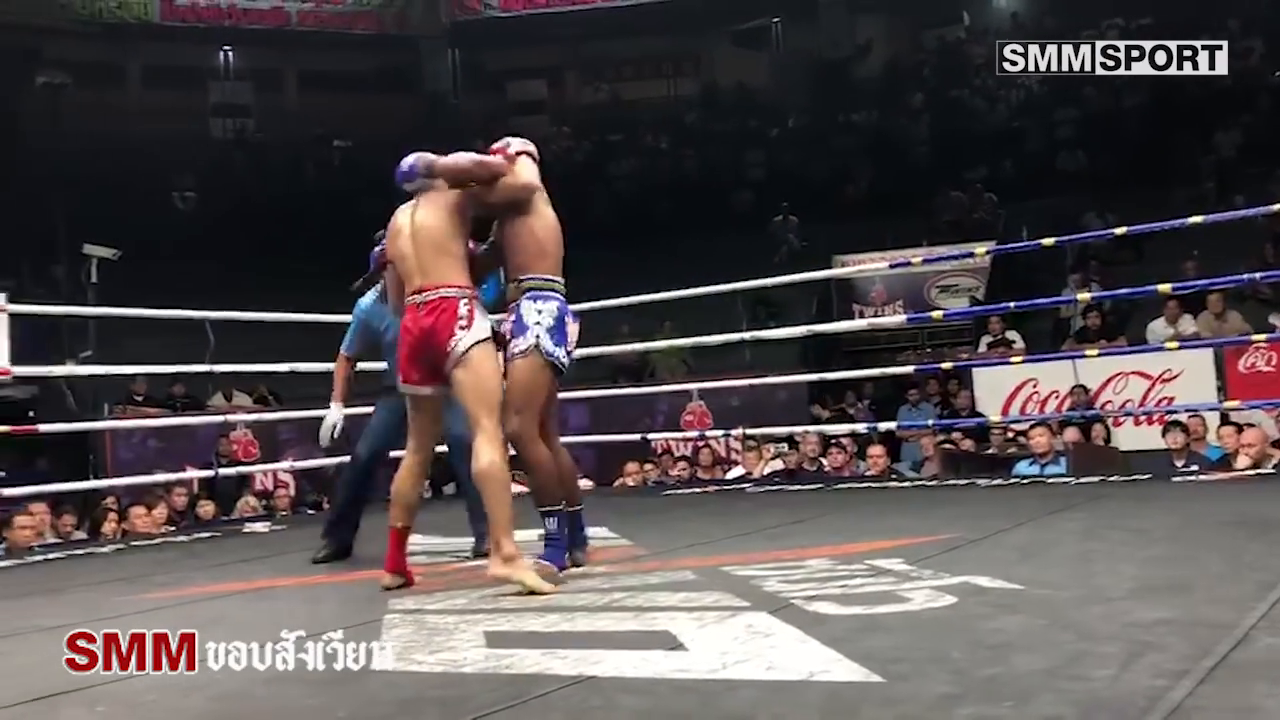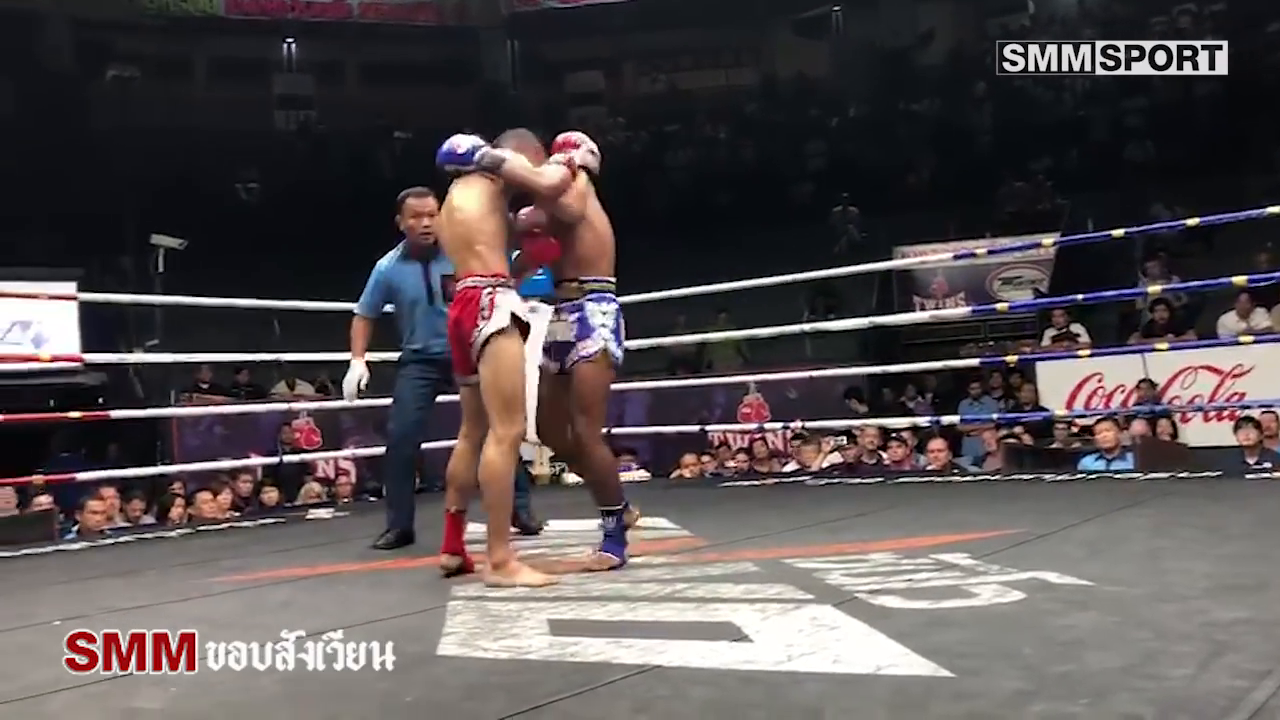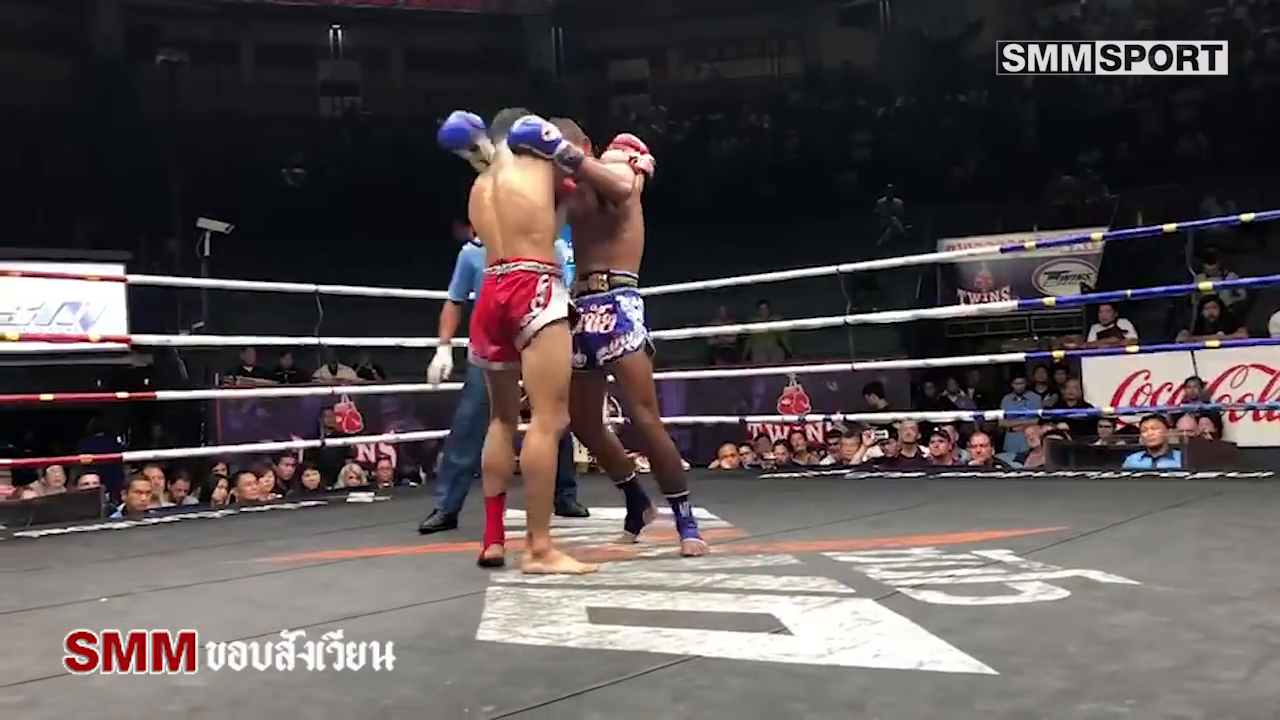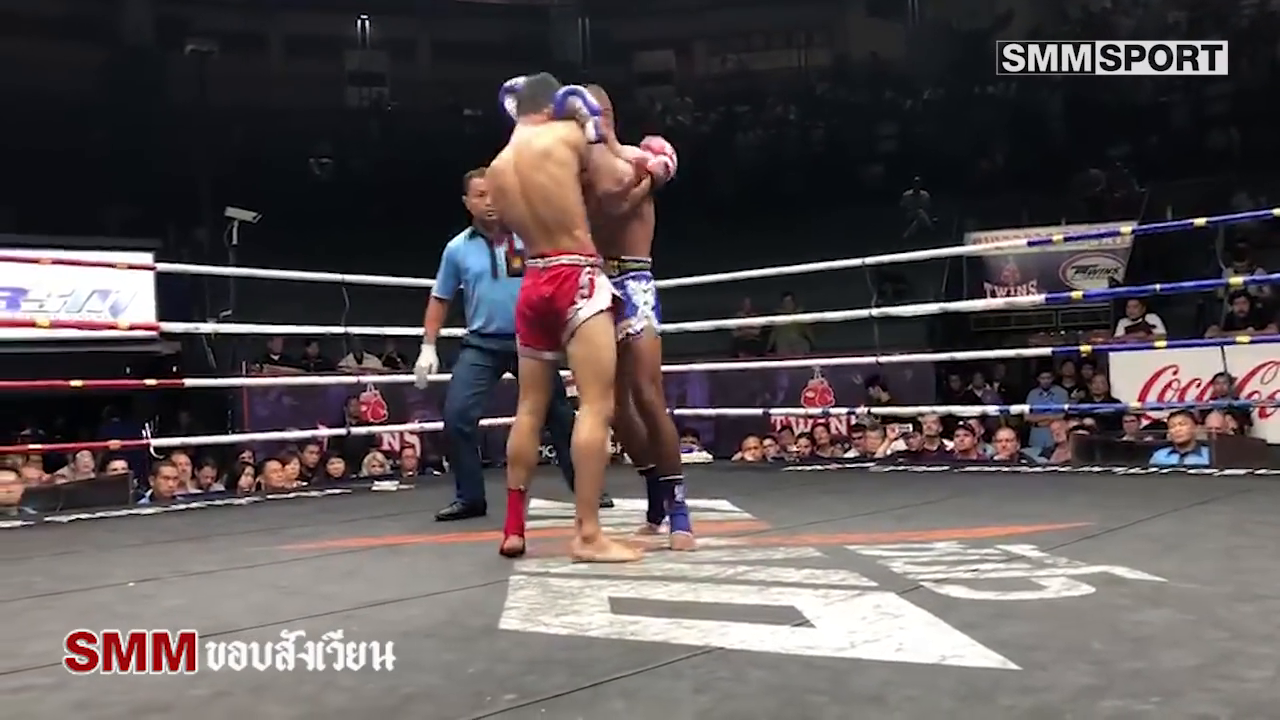
dt=0.4s
person 1, frame 1
left shoulder: (397, 221)
right shoulder: (451, 191)
right elbow: (477, 165)
right wrist: (498, 164)
left hip: (413, 325)
right hip: (456, 315)
left knee: (418, 449)
right knee: (490, 431)
left ankle: (395, 564)
right ankle: (506, 554)
person 1, frame 2
left shoulder: (453, 200)
right shoulder: (488, 169)
left wrist: (526, 259)
left hip: (464, 308)
right hip: (489, 302)
left knee: (473, 432)
right knee: (507, 430)
left ankle: (452, 548)
right ankle: (500, 559)
person 1, frame 3
left shoulder: (478, 189)
right shoulder: (538, 155)
right wrist: (566, 156)
left hip: (491, 294)
right hip: (534, 289)
left knee: (502, 419)
right knee: (549, 420)
left ankle: (493, 538)
right ankle: (539, 547)
person 1, frame 4
left shoulder: (495, 170)
right shoulder: (567, 135)
right elbow: (610, 184)
right wrist: (596, 134)
left hip: (534, 285)
right hip: (576, 281)
left knee: (530, 410)
right knee: (596, 407)
left ankle: (513, 529)
right ankle: (587, 534)
person 2, frame 1
left shoulder: (521, 174)
right shoulder: (504, 217)
left elbow: (511, 186)
left hip: (539, 310)
right hip: (529, 313)
left knee: (520, 428)
right knee: (545, 436)
left ankle: (557, 541)
right ankle: (571, 538)
person 2, frame 2
left shoulder: (568, 174)
right shoulder: (540, 211)
left elbow: (541, 185)
left wrist: (497, 159)
left hip: (592, 311)
right hip: (566, 314)
left knee: (585, 431)
right knee: (552, 430)
left ankle: (614, 538)
right ankle: (617, 509)
person 2, frame 3
left shoulder: (618, 163)
right shoulder: (569, 197)
left elbow: (620, 189)
left hip: (618, 305)
right hip: (581, 309)
left knee: (645, 420)
right knee: (585, 425)
left ankle: (686, 520)
right ankle: (637, 503)
person 2, frame 4
left shoulder: (634, 158)
left elbow: (616, 202)
left hip: (632, 287)
left knee: (649, 400)
right knee: (616, 409)
left ankle: (677, 509)
right ankle: (658, 497)
person 3, frame 1
right shoulder: (369, 306)
right elbow: (347, 356)
right wrist: (336, 406)
right hip: (401, 388)
left knee: (460, 438)
right knee: (364, 456)
left ankle: (484, 532)
right ankle: (339, 538)
person 3, frame 2
right shoulder: (388, 268)
right elbow: (364, 315)
right wrist: (357, 361)
right hip: (419, 362)
right knee: (401, 438)
right ankle: (399, 525)
person 3, frame 3
right shoulder: (472, 252)
right elbow: (455, 301)
right wrist: (444, 347)
right knee: (467, 422)
left ankle: (564, 497)
right ankle: (445, 508)
person 3, frame 4
right shoulder: (458, 249)
right elbow: (440, 299)
right wrist: (428, 348)
right hip: (480, 345)
left knee: (559, 416)
right knee: (456, 415)
right ankle: (470, 496)
